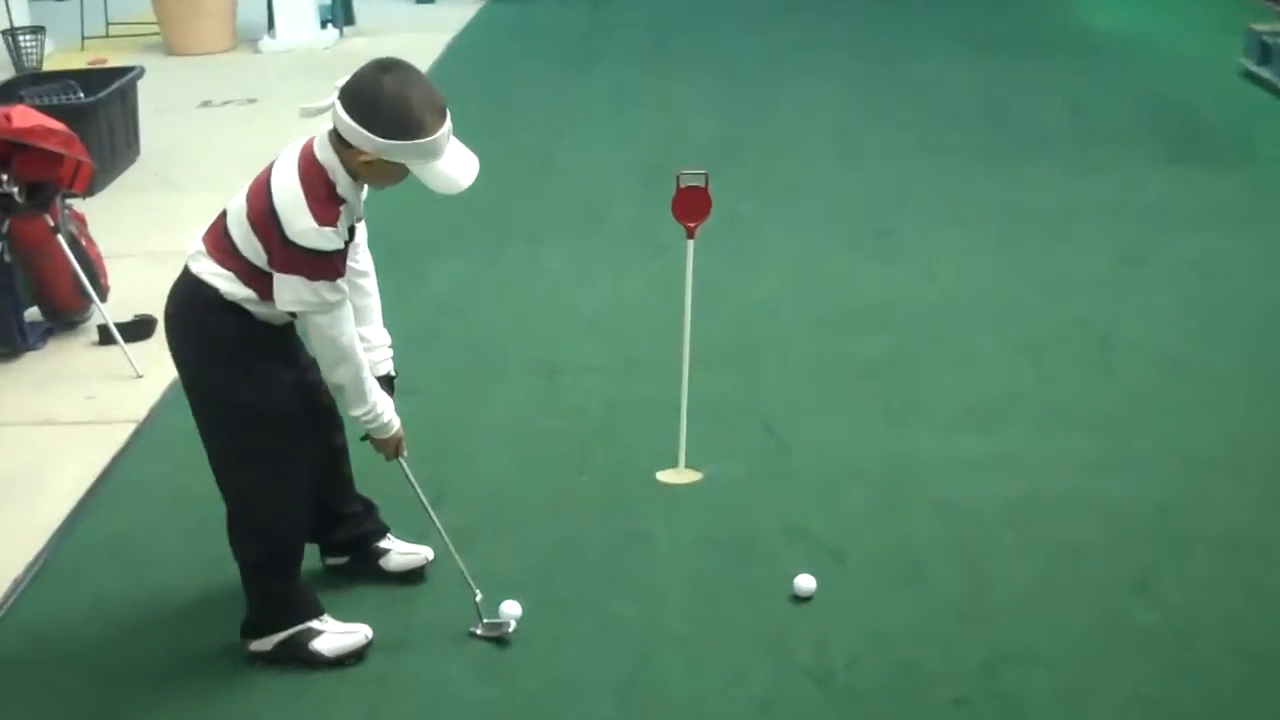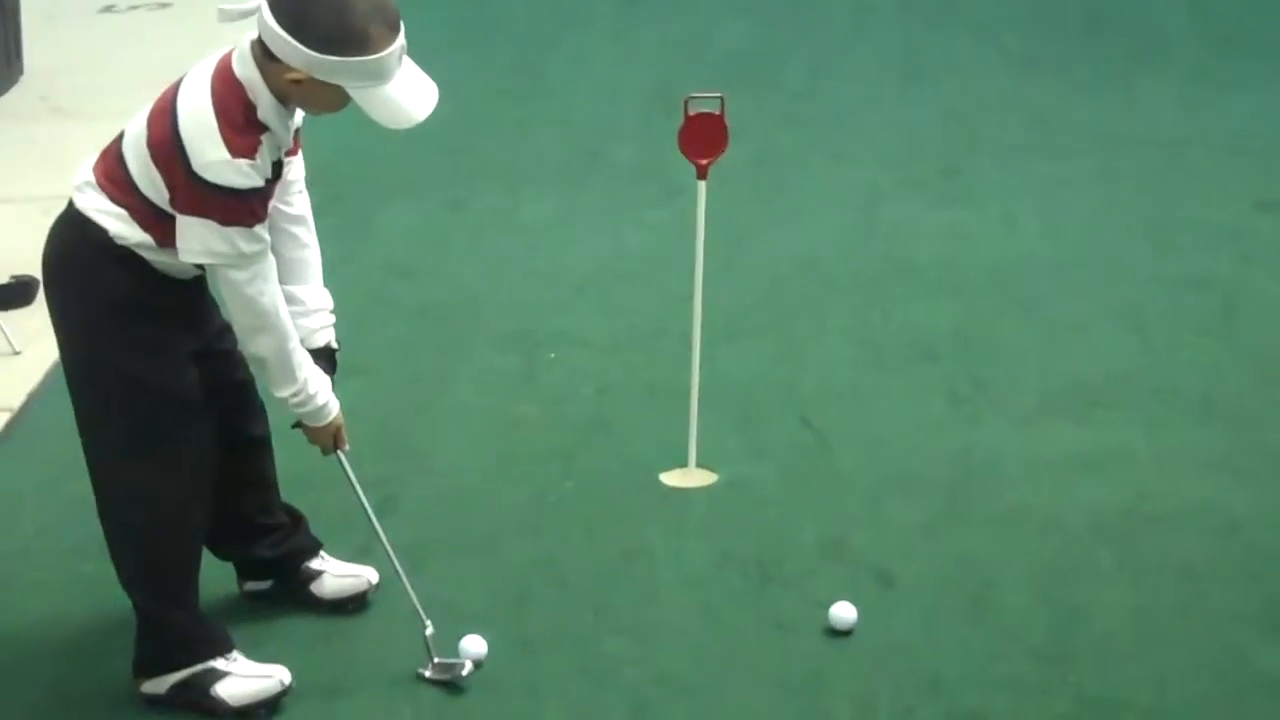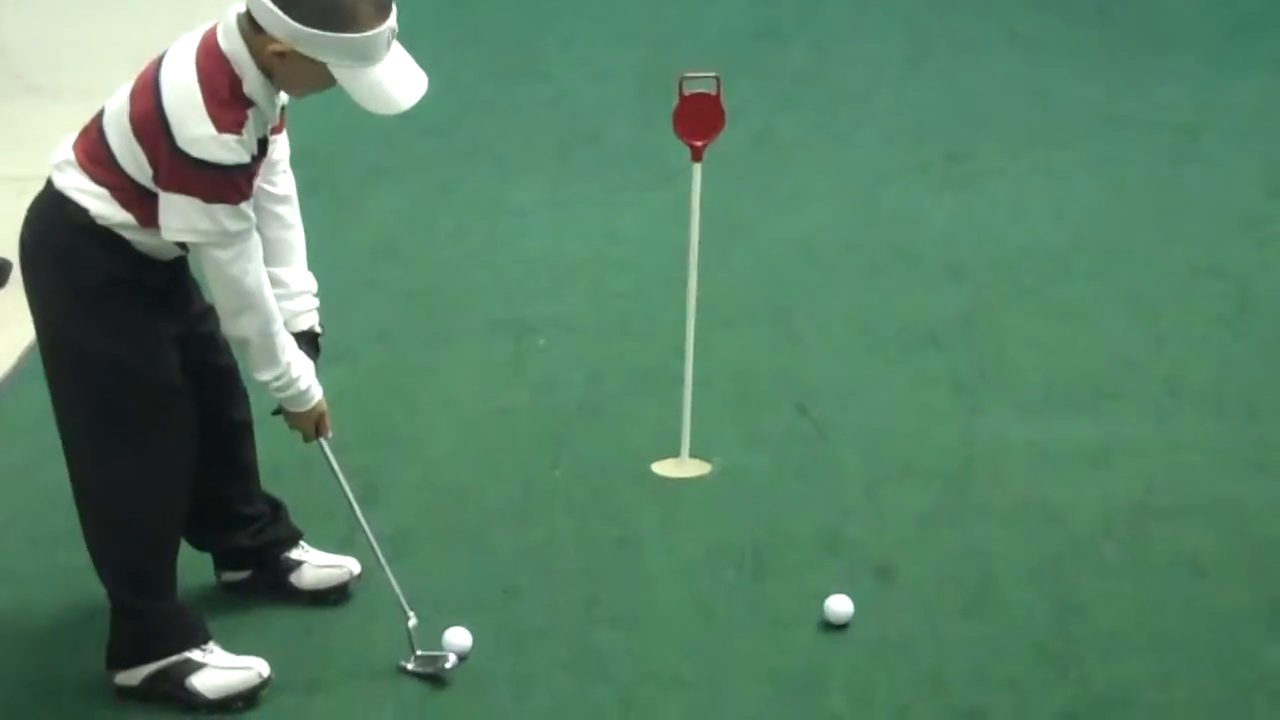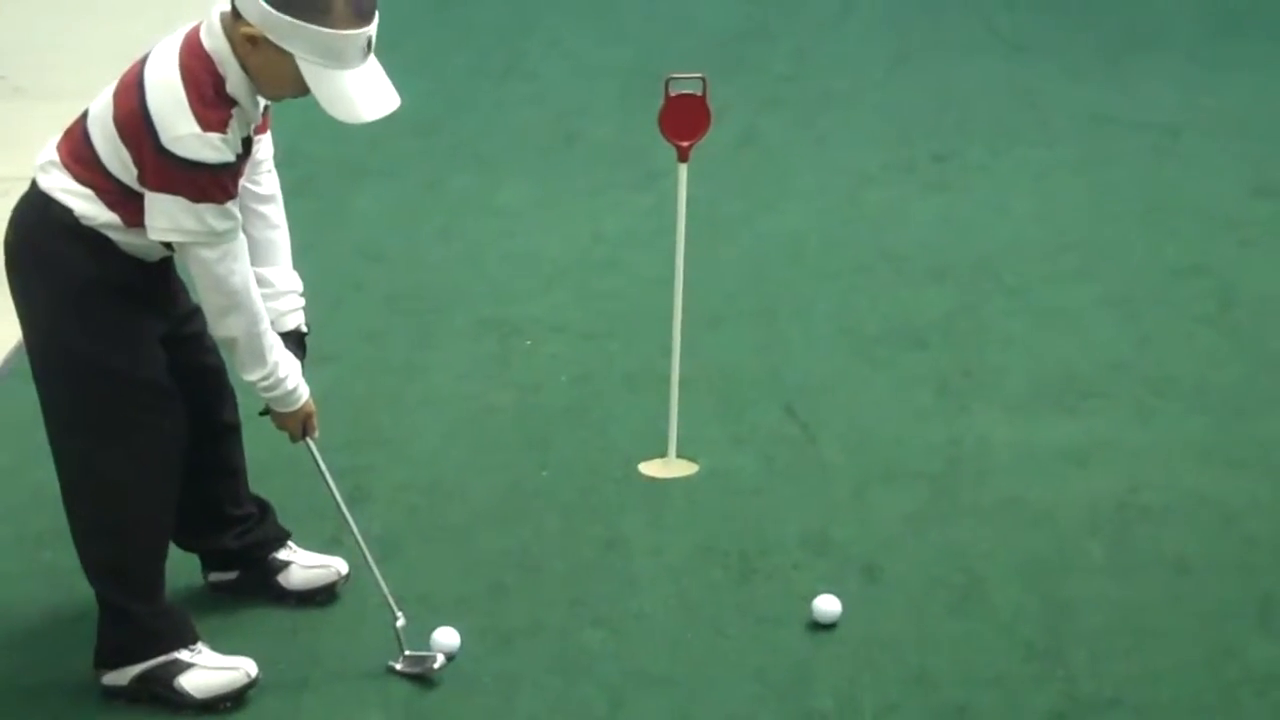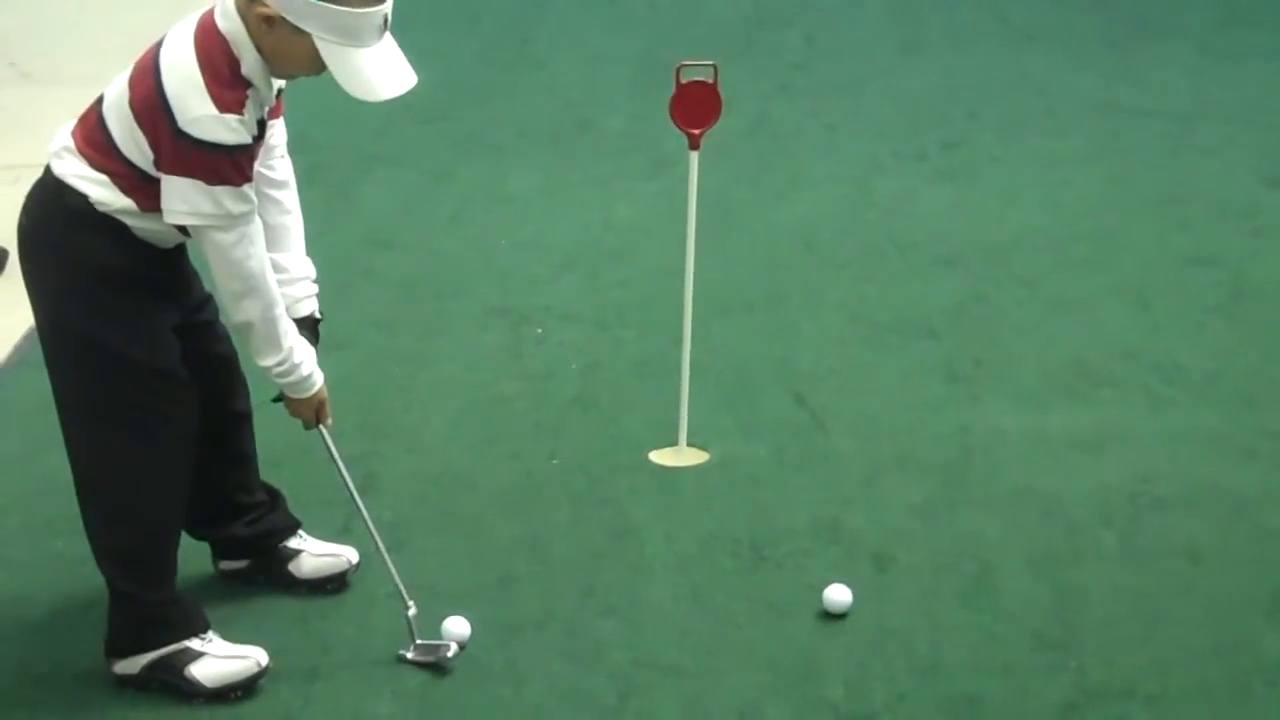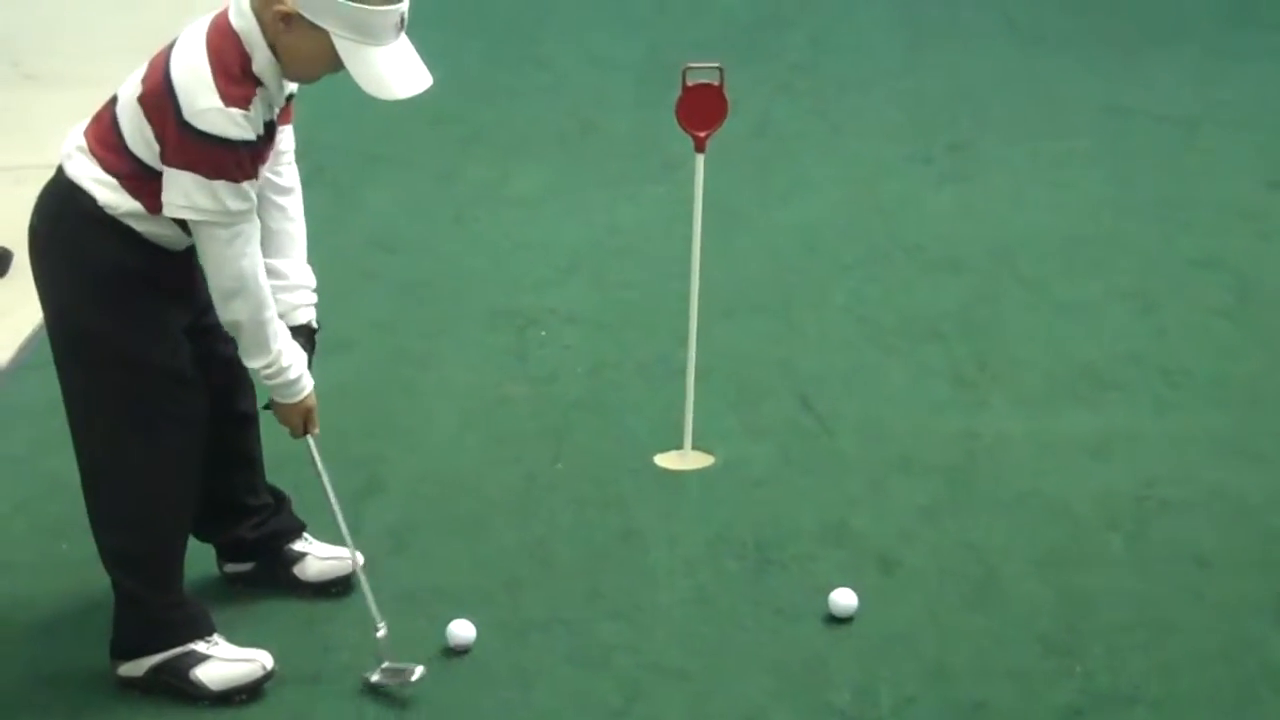
dt=0.7s
person 1, frame 1
right shoulder: (308, 217)
left elbow: (355, 267)
right elbow: (330, 329)
left wrist: (380, 368)
right wrist: (379, 417)
left hip: (257, 311)
right hip: (216, 325)
left knee: (317, 423)
right knee: (271, 462)
left ankle: (351, 540)
person 1, frame 2
left shoulder: (266, 83)
right shoulder: (221, 147)
left elbow: (289, 208)
right elbow: (251, 291)
left wrist: (317, 340)
right wrist: (313, 399)
left hip: (166, 262)
right hip: (107, 275)
left knee: (232, 412)
right knee: (159, 456)
left ankle: (273, 557)
right ankle: (176, 655)
person 1, frame 3
left shoulder: (253, 60)
right shoulder: (206, 123)
left elbow: (273, 190)
right elbow: (235, 275)
left wrist: (301, 324)
right wrist: (296, 385)
left hip: (144, 244)
right hip: (87, 257)
left knee: (215, 397)
right knee: (139, 440)
left ankle: (253, 548)
right ankle: (150, 646)
person 1, frame 4
left shoulder: (237, 60)
right shoulder: (189, 119)
left elbow: (258, 190)
right elbow: (221, 274)
left wrist: (286, 324)
right wrist: (283, 385)
left hip: (130, 245)
right hip: (72, 257)
left knee: (202, 396)
right knee: (125, 440)
left ankle: (239, 548)
right ankle: (139, 647)
person 1, frame 5
right shoulder: (205, 102)
left elbow: (271, 175)
right elbow: (237, 259)
left wrist: (300, 311)
right wrist: (296, 371)
left hip: (140, 231)
right hip: (84, 244)
left knee: (214, 382)
right knee: (137, 427)
left ankle: (251, 536)
right ankle: (148, 635)
person 1, frame 6
right shoulder: (213, 101)
left elbow: (278, 183)
right elbow: (232, 260)
left wrist: (297, 320)
right wrist: (287, 375)
left hip: (157, 236)
right hip: (96, 246)
left knee: (223, 388)
right knee: (146, 427)
left ankle: (256, 539)
right ankle: (155, 637)
